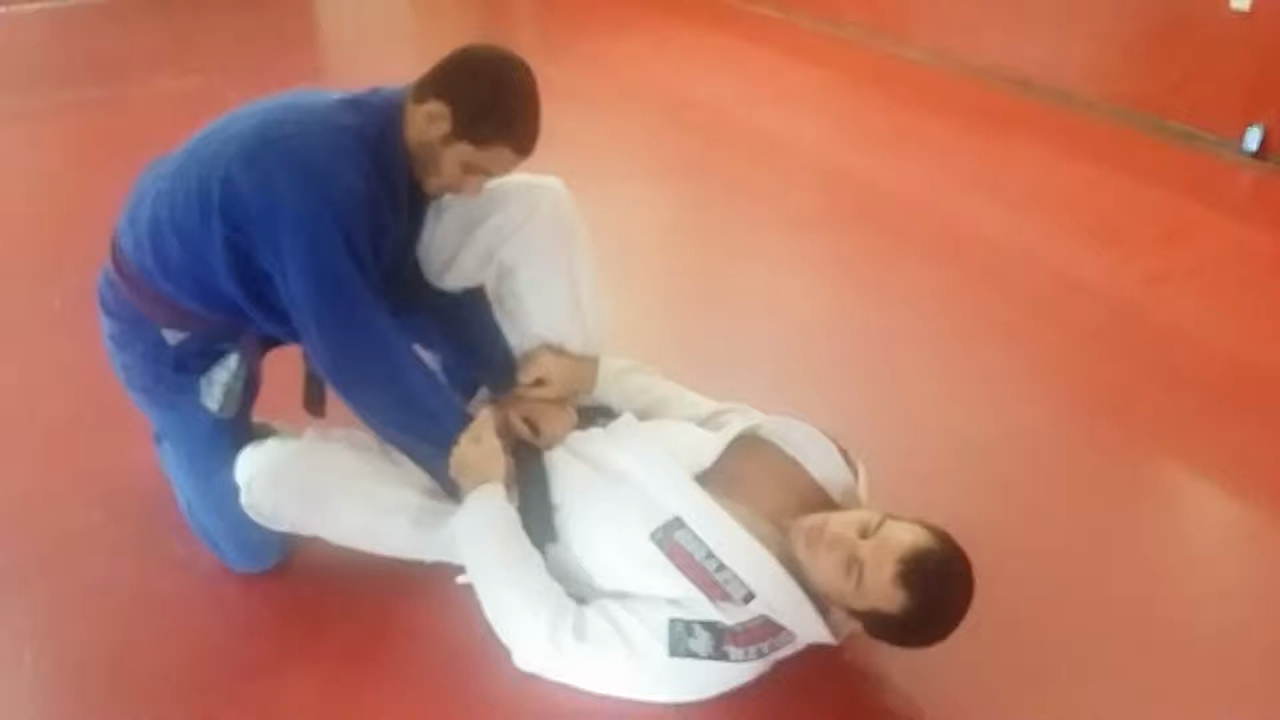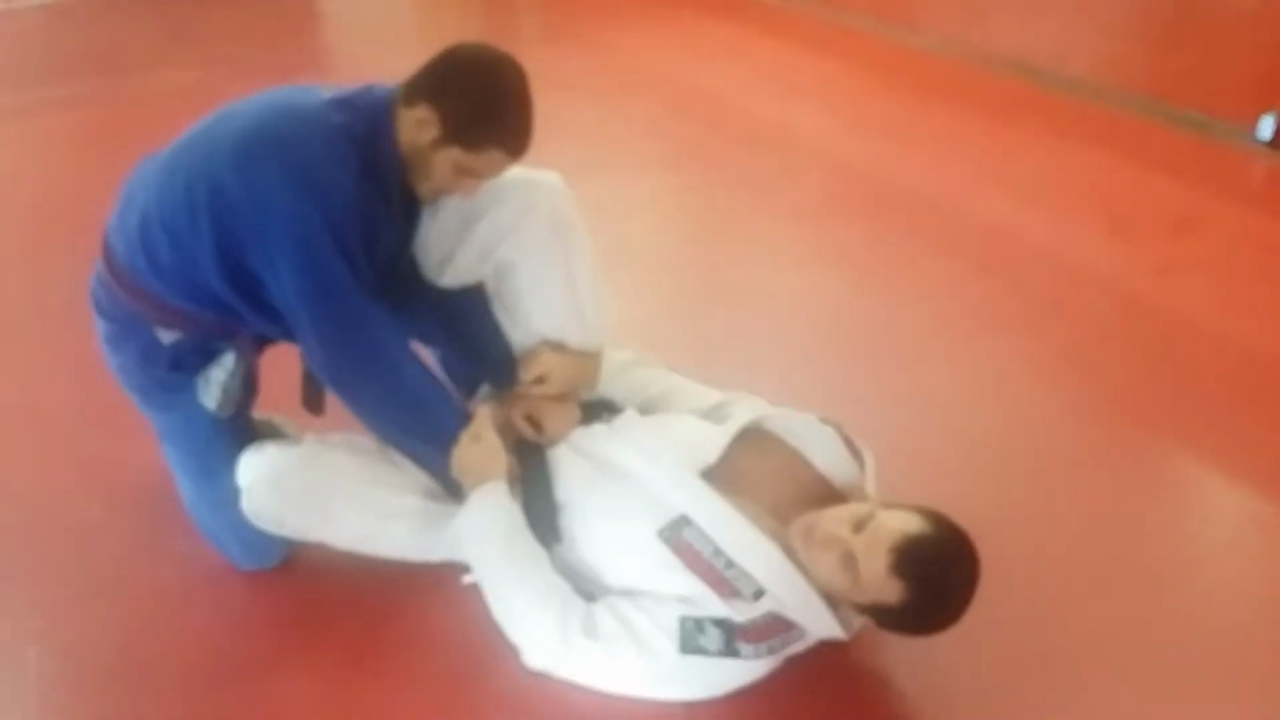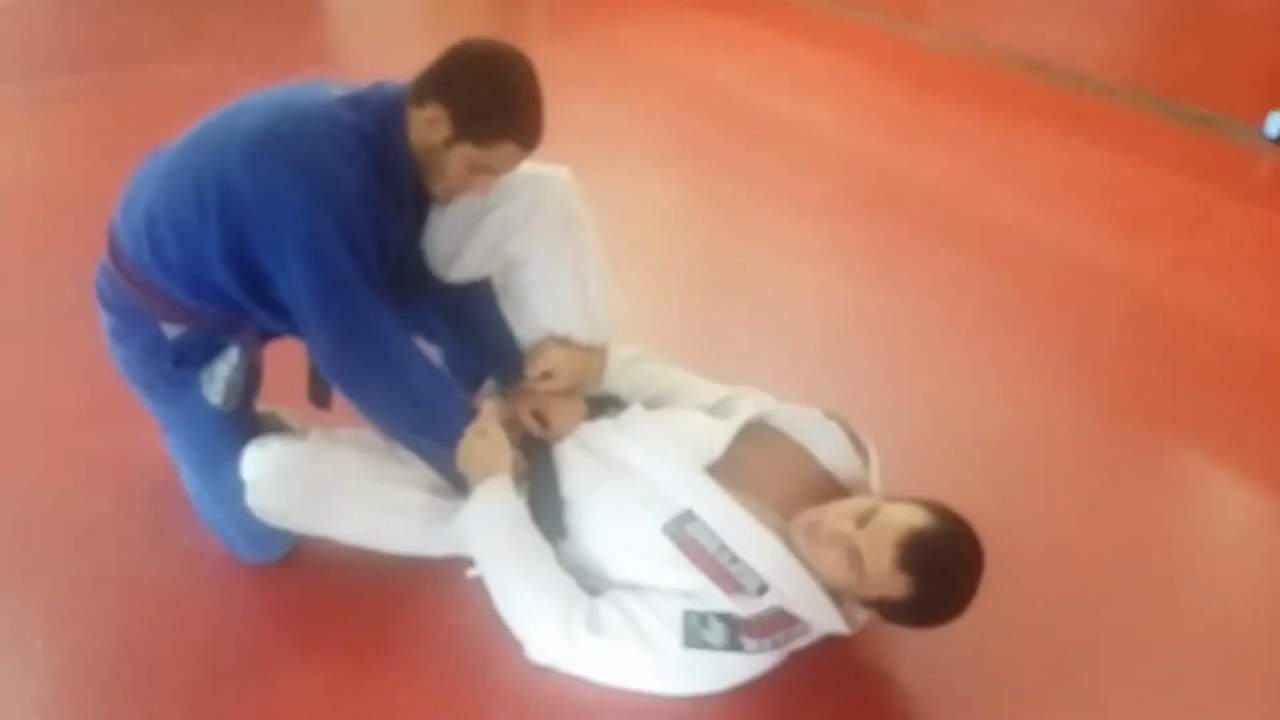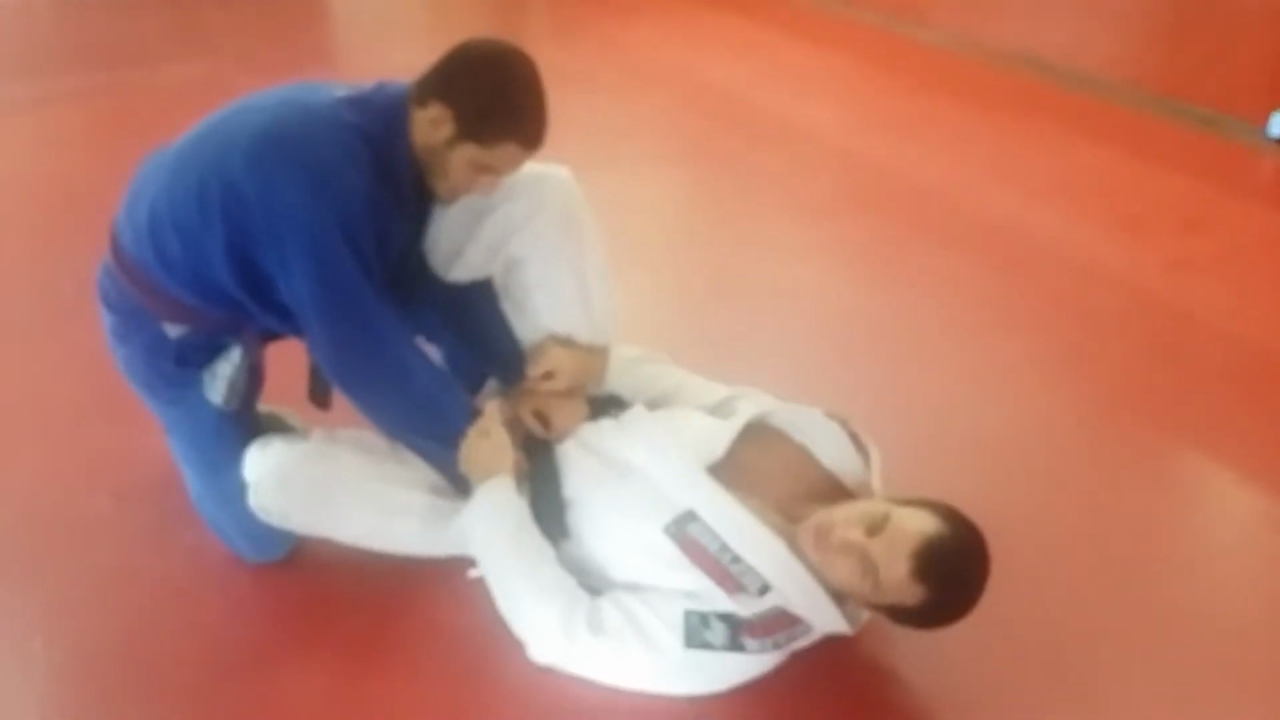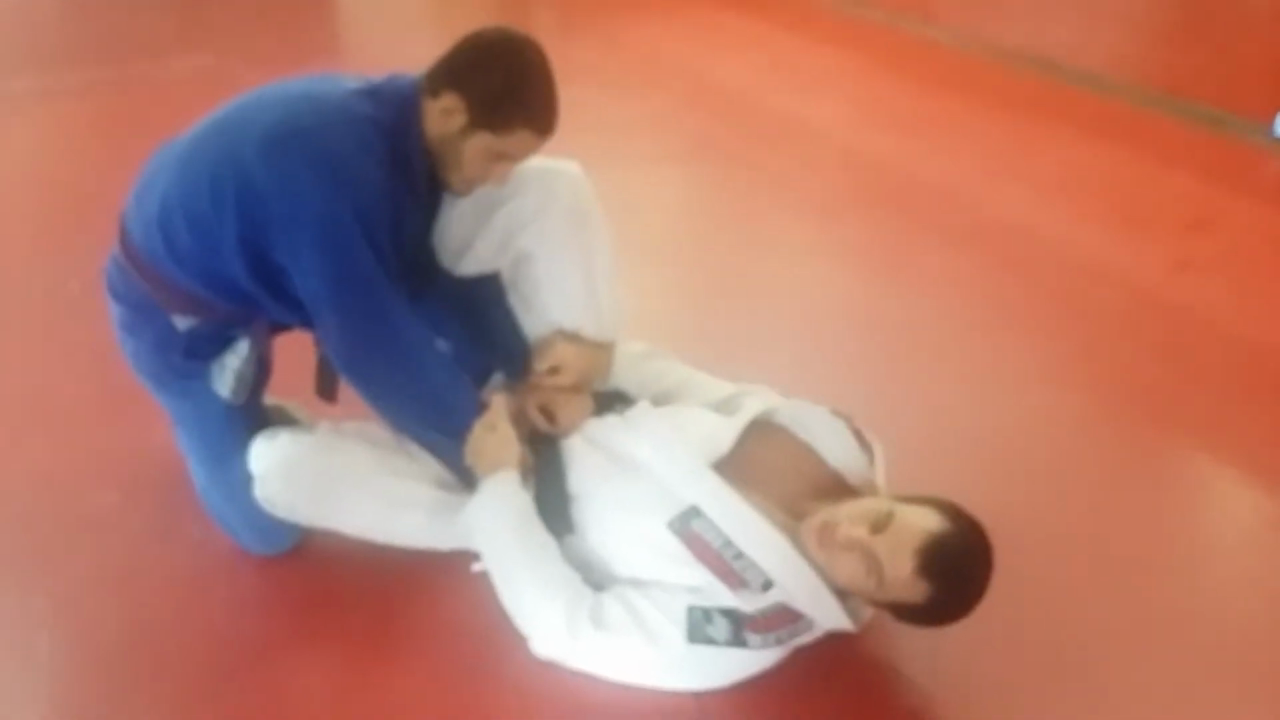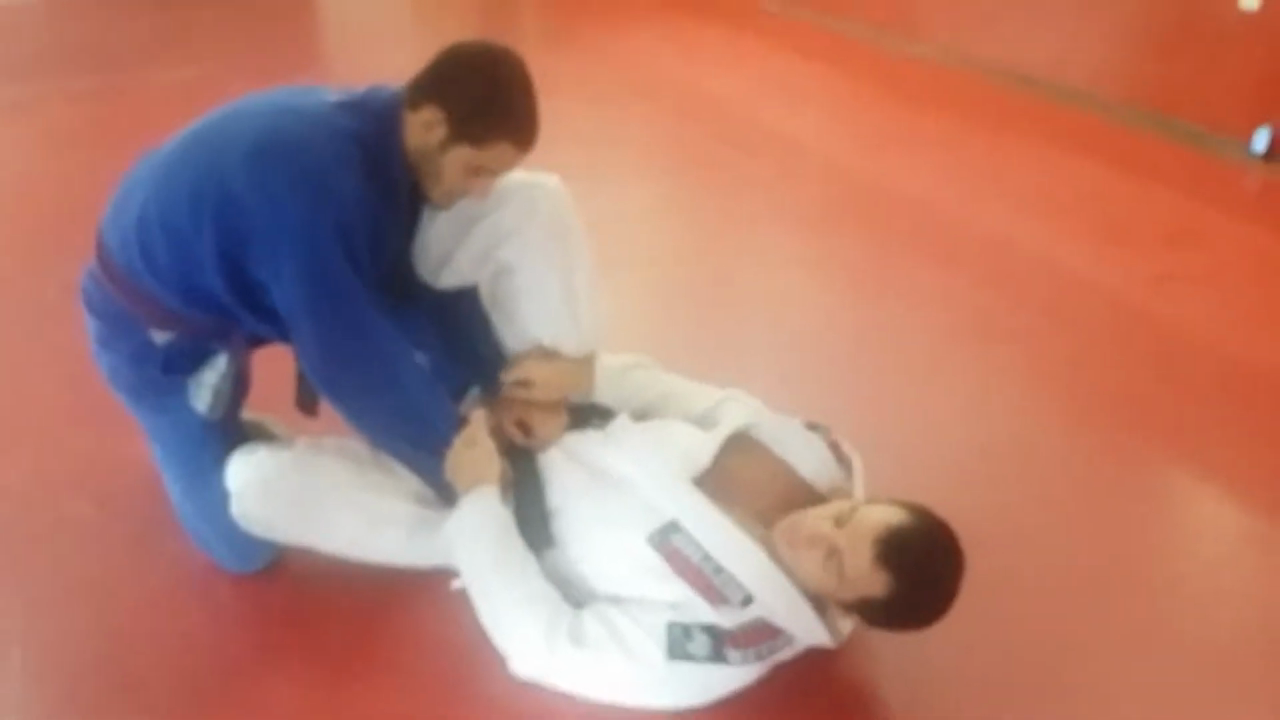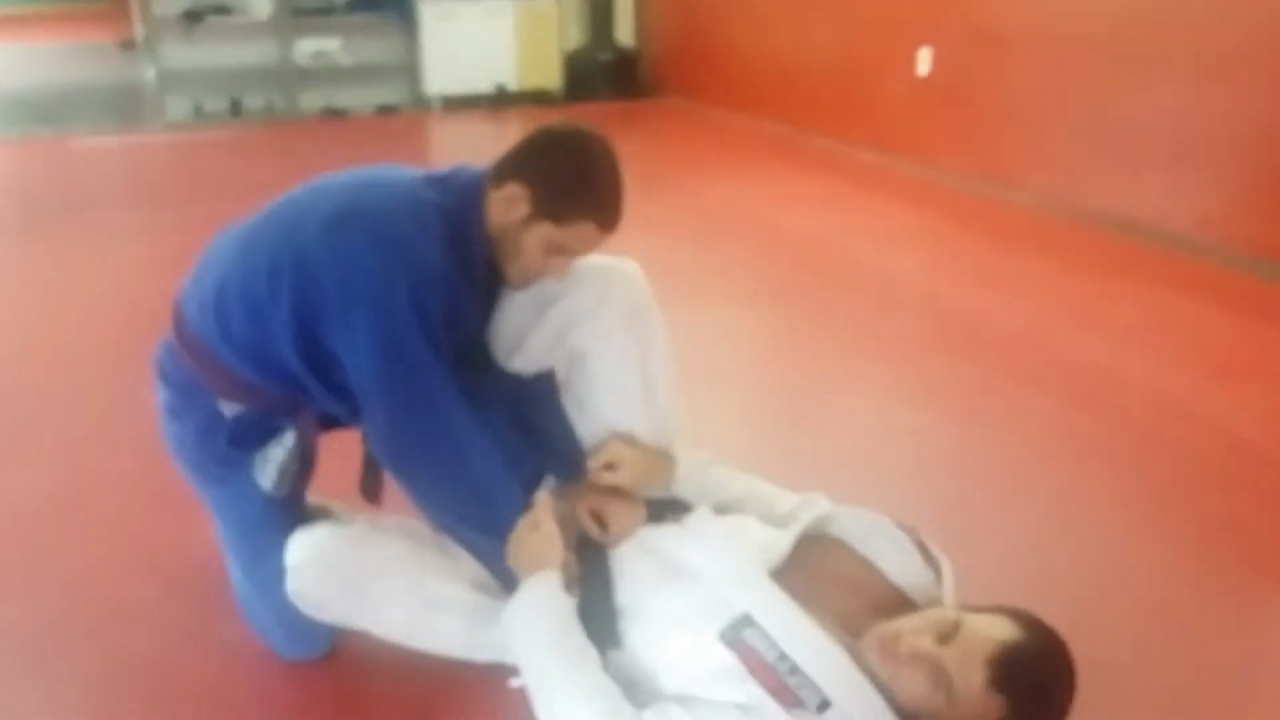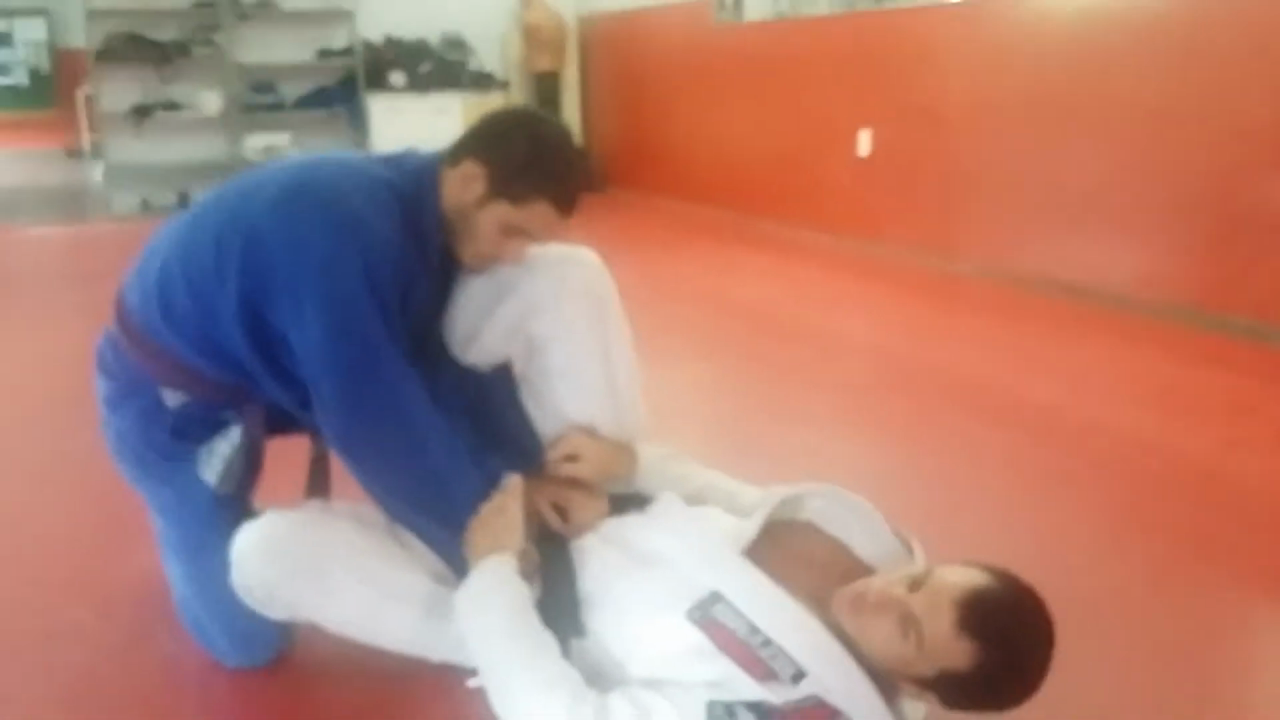
dt=0.7s
person 1, frame 1
left shoulder: (722, 645)
right shoulder: (825, 467)
left elbow: (548, 639)
right elbow: (703, 416)
left wrist: (483, 496)
left hip: (519, 517)
left knee: (269, 474)
left ankle: (232, 441)
person 1, frame 2
left shoulder: (733, 642)
right shoulder: (830, 457)
left elbow: (559, 636)
right elbow: (712, 409)
left wrist: (485, 497)
left hip: (519, 514)
right hip: (557, 400)
left knee: (271, 481)
left ankle: (248, 438)
person 1, frame 3
left shoulder: (734, 637)
right shoulder: (837, 451)
left elbow: (562, 631)
right elbow: (713, 401)
left wrist: (491, 491)
left hip: (524, 508)
right hip: (570, 406)
left knee: (272, 474)
left ankle: (254, 433)
person 1, frame 4
left shoulder: (736, 638)
right shoulder: (836, 450)
left elbow: (563, 632)
right elbow: (709, 400)
left wrist: (493, 492)
left hip: (523, 506)
right hip: (565, 401)
left knee: (273, 475)
left ankle: (266, 433)
person 1, frame 5
left shoulder: (739, 634)
right shoulder: (842, 449)
left elbow: (566, 627)
right elbow: (722, 398)
left wrist: (497, 485)
left hip: (527, 502)
right hip: (572, 399)
left knee: (279, 466)
left ankle: (260, 424)
person 1, frame 6
left shoulder: (722, 649)
right shoulder: (818, 462)
left elbow: (547, 647)
right elbow: (718, 410)
left wrist: (478, 501)
right wrist: (587, 374)
left hip: (510, 517)
left knee: (255, 483)
left ankle: (255, 441)
person 1, frame 7
right shoulder: (908, 565)
right elbow: (791, 513)
left wrist: (538, 587)
right wrist: (665, 471)
left hip: (576, 612)
right hip: (644, 519)
left knee: (315, 560)
person 1, frame 8
right shoulder: (866, 539)
left wrist: (491, 572)
right wrist: (631, 464)
left hip: (532, 604)
right hip: (601, 514)
left knee: (264, 555)
person 2, frame 1
left shoulder: (387, 139)
right shoulder: (317, 173)
left elbow: (426, 282)
right elbow: (358, 351)
left wrist: (505, 385)
left hip: (246, 287)
right hip: (168, 320)
right knee: (254, 546)
right ankle: (189, 431)
person 2, frame 2
left shoulder: (378, 132)
right shoulder: (304, 175)
left elbow: (422, 279)
right elbow: (354, 349)
left wrist: (506, 380)
left hip: (241, 284)
right hip: (164, 318)
right knee: (258, 543)
right ankle: (192, 426)
person 2, frame 3
left shoulder: (386, 130)
right shoulder: (317, 174)
left elbow: (429, 275)
right elbow: (362, 348)
left wrist: (513, 375)
left hip: (244, 279)
right hip: (167, 313)
right knee: (261, 536)
right ankle: (205, 425)
person 2, frame 4
left shoulder: (389, 130)
right shoulder: (320, 175)
left elbow: (428, 275)
right elbow: (362, 347)
left wrist: (514, 370)
left hip: (245, 277)
right hip: (171, 313)
right knee: (265, 535)
person 2, frame 5
left shoulder: (397, 121)
right shoulder: (332, 168)
left elbow: (433, 271)
right elbow: (376, 344)
left wrist: (521, 364)
left hip: (257, 270)
right hip: (178, 305)
right knee: (270, 528)
right ankle: (215, 419)
person 2, frame 6
left shoulder: (377, 135)
right shoulder: (310, 181)
left elbow: (417, 283)
right elbow: (353, 357)
left wrist: (497, 378)
left hip: (237, 281)
right hip: (157, 319)
right knee: (245, 544)
right ankle: (190, 433)
person 2, frame 7
left shoulder: (460, 219)
right shoulder: (392, 252)
left elbow: (495, 372)
right elbow: (423, 436)
left wrist: (575, 478)
left hip: (315, 368)
right hip: (228, 394)
right knee: (303, 631)
right ankle: (254, 514)
person 2, frame 8
left shoulder: (418, 211)
right shoulder: (348, 231)
left elbow: (452, 369)
right elbow: (375, 422)
left wrist: (531, 472)
left hip: (265, 361)
right hip: (170, 388)
right knee: (247, 640)
right ankle: (200, 526)
